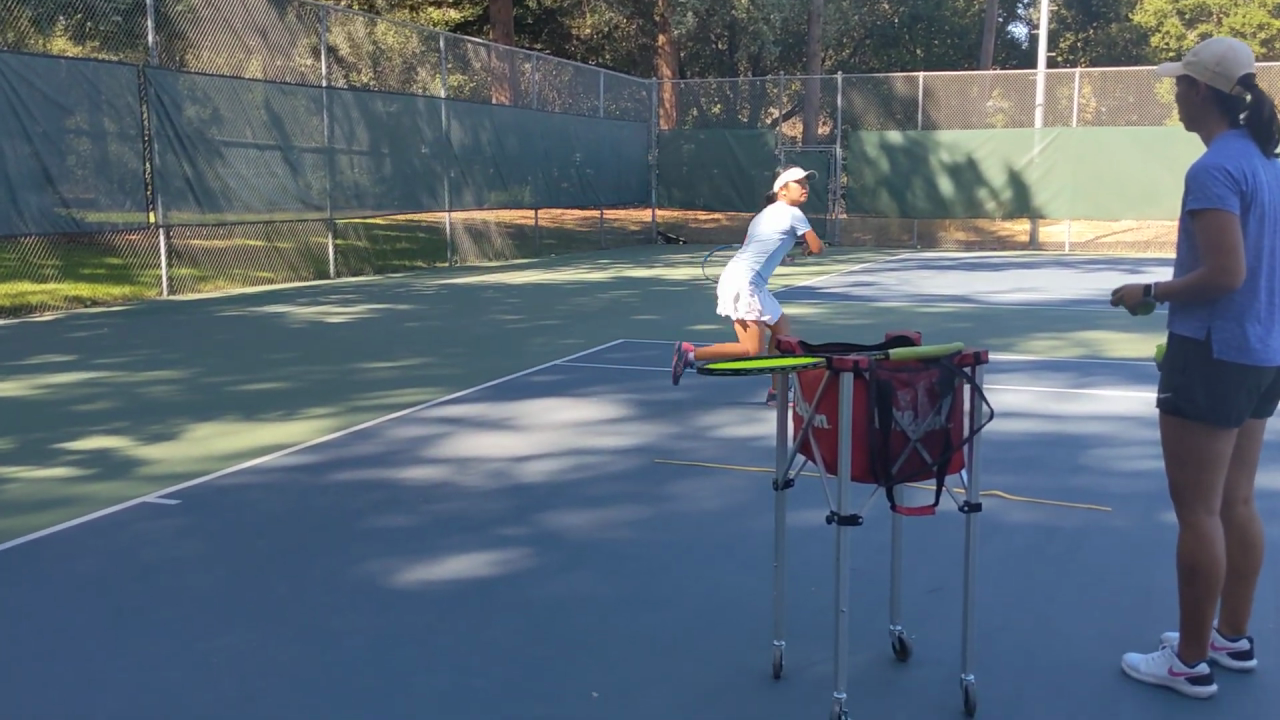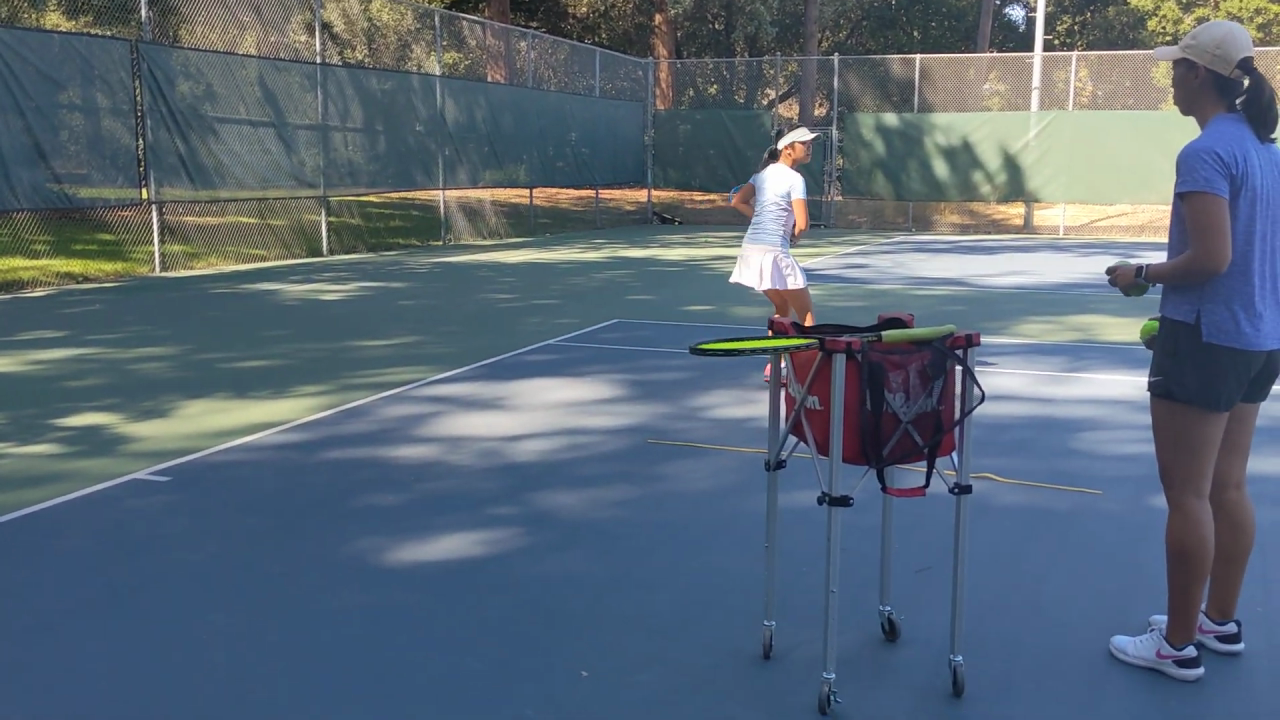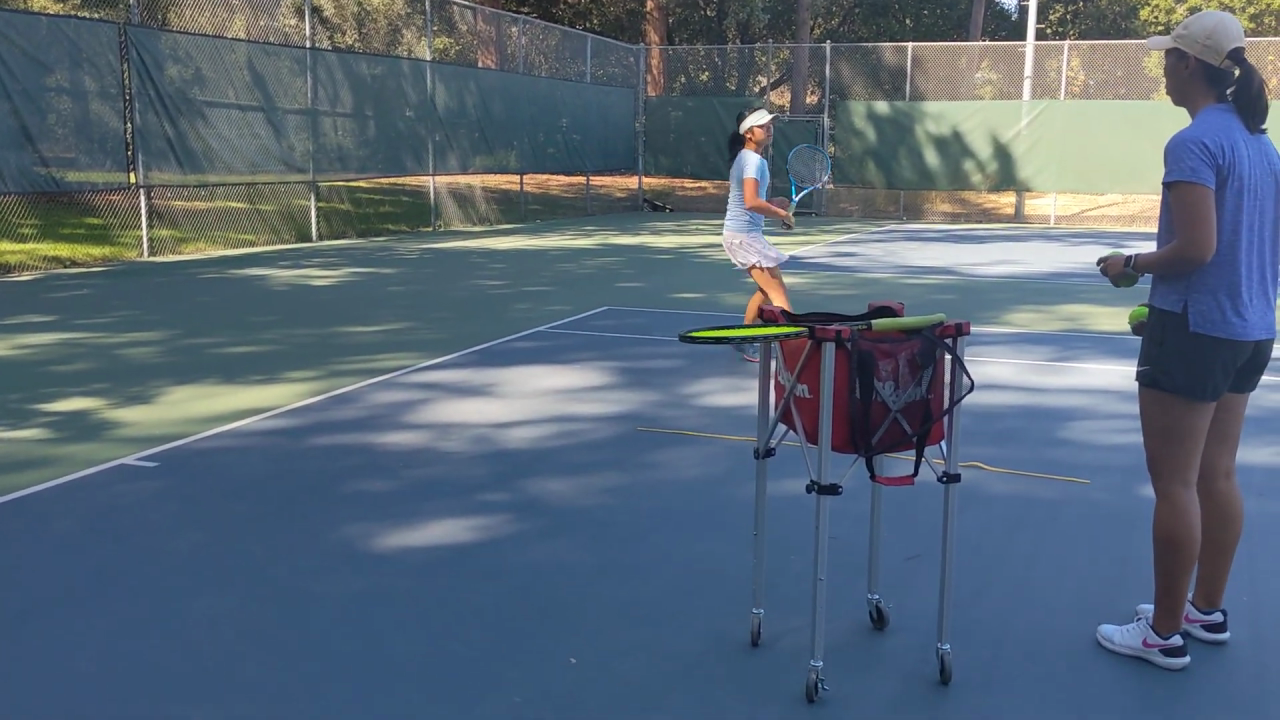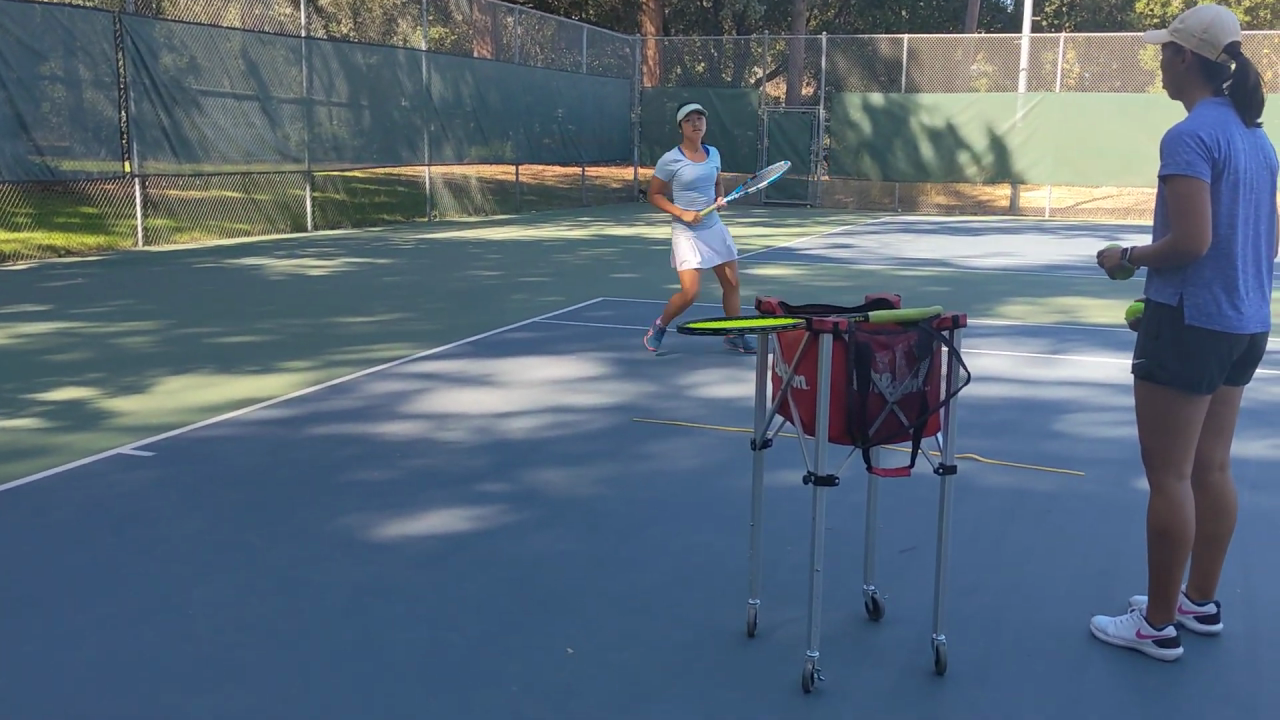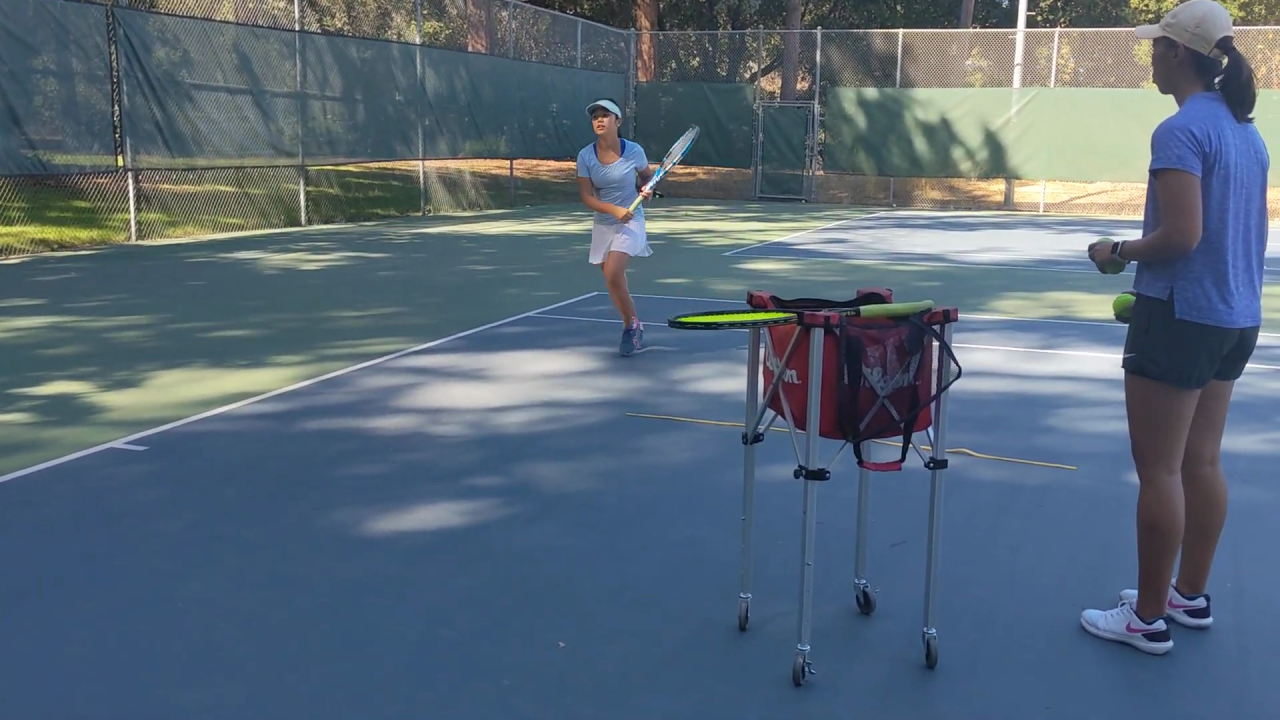
dt=0.3s
person 1, frame 1
left shoulder: (1213, 169)
left elbow: (1223, 274)
left wrist: (1149, 293)
left hip: (1214, 357)
left knee: (1198, 511)
left ankle: (1191, 662)
person 1, frame 2
left shoulder: (1205, 153)
left elbow: (1209, 258)
left wrist: (1140, 274)
left hip: (1205, 340)
left knee: (1187, 495)
left ankle: (1179, 644)
right ankle: (1221, 620)
person 1, frame 3
left shoulder: (1194, 142)
left elbow: (1196, 247)
left wrist: (1130, 263)
left hip: (1194, 330)
left knee: (1175, 485)
right knee: (1218, 477)
left ankle: (1166, 633)
right ankle: (1207, 609)
person 1, frame 4
left shoulder: (1189, 137)
left elbow: (1191, 242)
left wrist: (1126, 256)
left hip: (1188, 322)
left knee: (1169, 477)
right knee: (1212, 470)
left ankle: (1159, 624)
right ankle: (1200, 601)
person 1, frame 5
left shoulder: (1180, 130)
right shoulder: (1246, 131)
left elbow: (1182, 234)
right elbow: (1258, 233)
left wrist: (1117, 251)
left hip: (1179, 316)
right hip: (1236, 317)
left knee: (1159, 470)
right knee: (1202, 463)
left ankle: (1149, 618)
right ankle: (1190, 595)
person 2, frame 1
left shoulder: (764, 215)
right shoulder: (793, 214)
right elbow: (816, 247)
left wrist: (777, 255)
right wrist: (807, 250)
left hip: (749, 284)
right hip: (743, 284)
left knee: (782, 329)
right knee: (754, 349)
left ankle: (776, 392)
right ankle: (691, 354)
person 2, frame 2
left shoulder: (763, 173)
right shoulder: (795, 179)
left elbow: (738, 202)
right elbow: (801, 225)
left wrist: (763, 222)
right wrist: (793, 236)
left hip: (752, 248)
right hip: (772, 252)
left knee: (784, 309)
right knee: (805, 309)
person 2, frame 3
left shoulder: (744, 157)
right shoulder: (749, 160)
right elbow: (752, 202)
left wrist: (777, 203)
right wrist: (783, 213)
left hip: (748, 233)
right hip: (744, 235)
left knee: (767, 289)
right knee: (778, 292)
person 2, frame 4
left shoulder: (713, 154)
right shoulder: (669, 160)
right elbow: (654, 195)
left wrist: (720, 198)
right wrist: (681, 213)
left hip: (714, 228)
right hip: (687, 234)
left knee: (732, 284)
right knee: (690, 292)
left ankle: (736, 335)
right ankle: (660, 325)
person 2, frame 5
left shoulder: (634, 150)
right shoulder: (585, 155)
left elbow: (648, 174)
right elbow: (587, 196)
left wrist: (644, 190)
right wrist: (613, 209)
left hip: (630, 221)
right hip: (604, 224)
left knee: (612, 276)
right knee: (614, 283)
left ankle: (631, 327)
right ankle: (634, 326)
